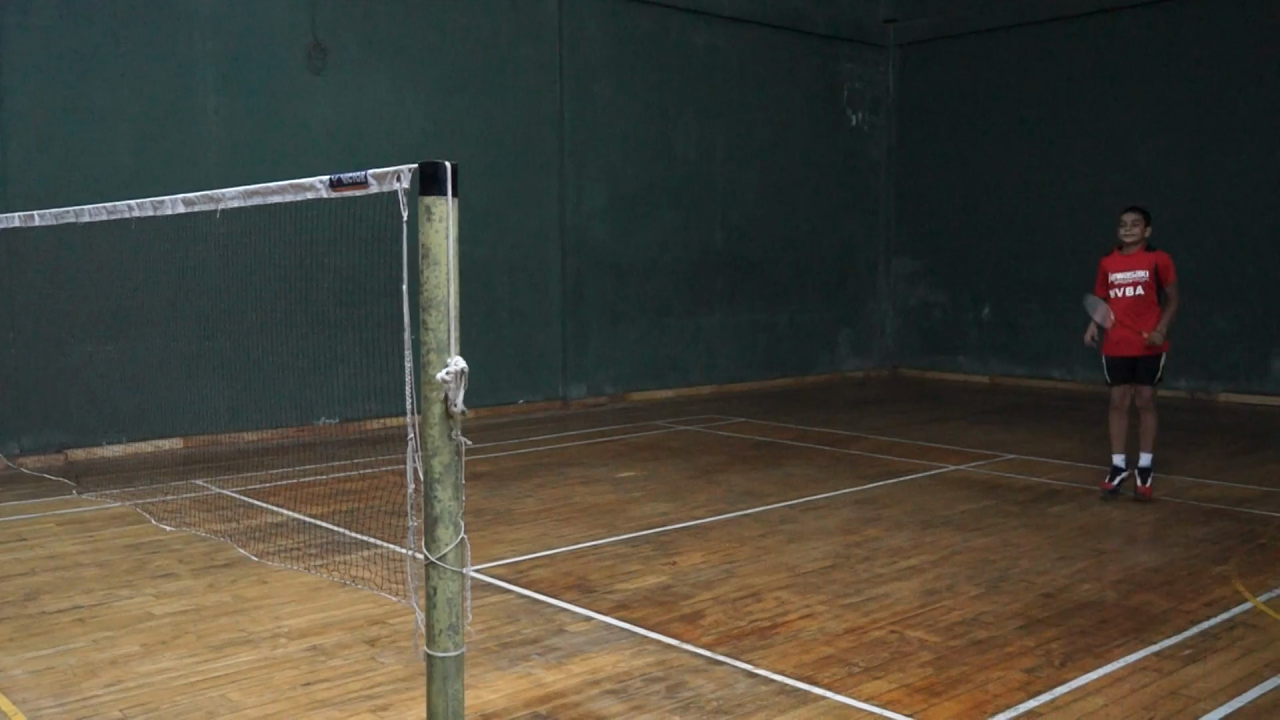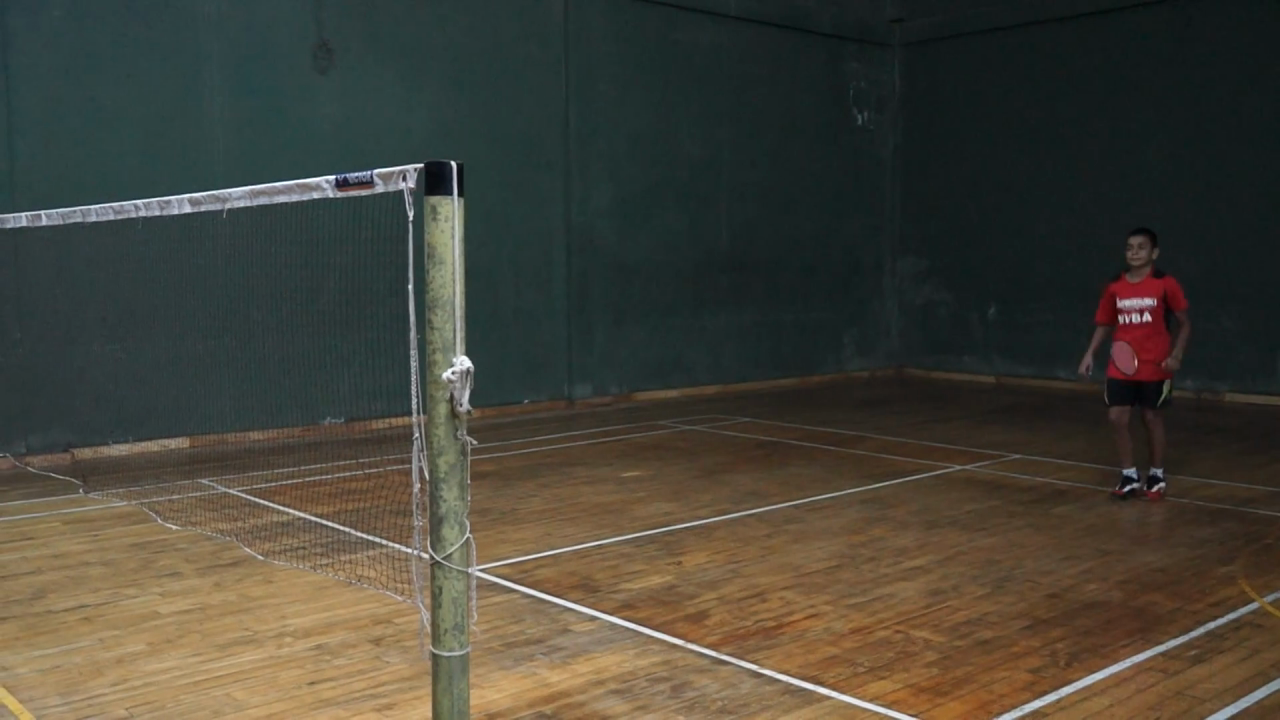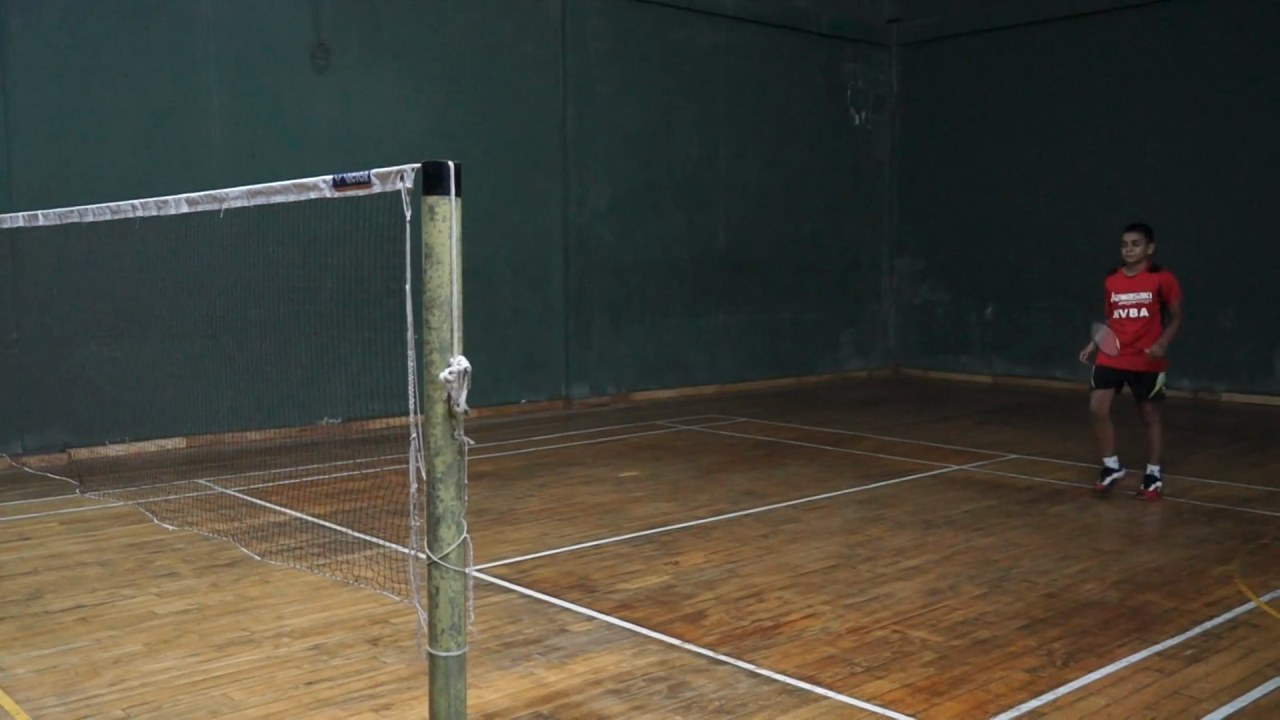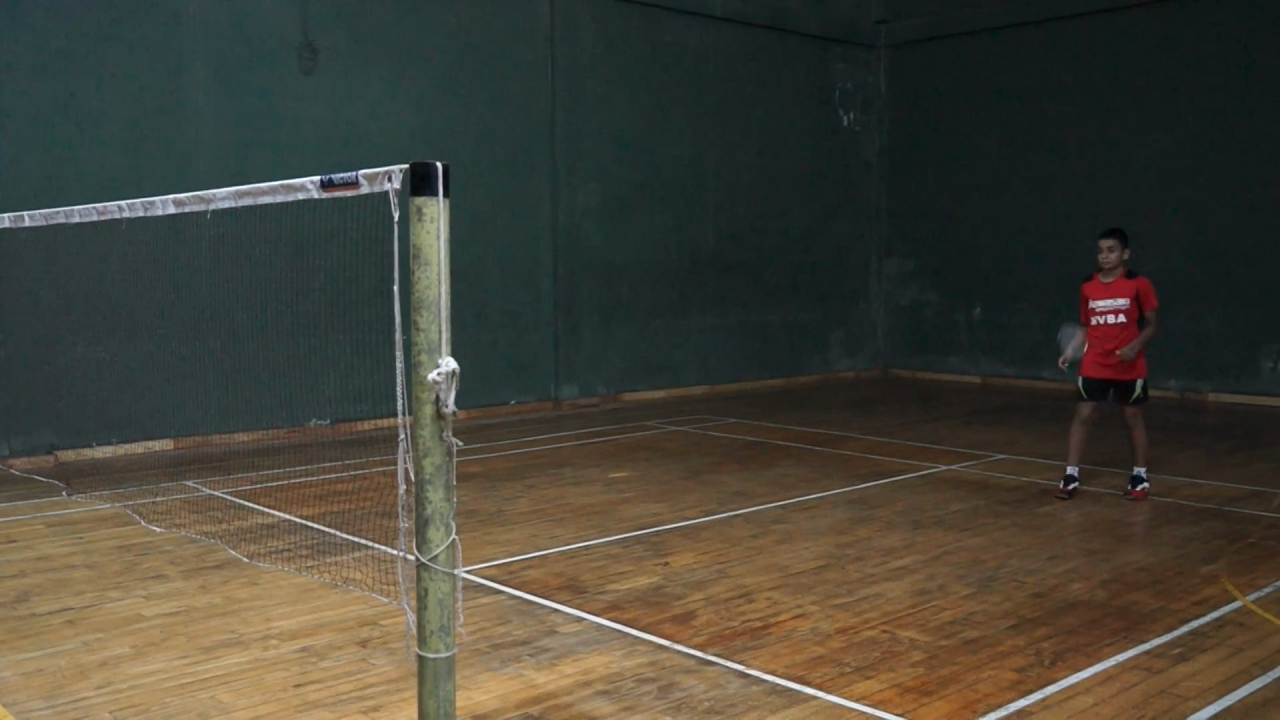
dt=0.2s
person 1, frame 1
left shoulder: (1159, 260)
right shoulder: (1107, 263)
left elbow: (1173, 298)
left wrist: (1162, 328)
right wrist: (1093, 326)
left hip: (1148, 344)
right hip: (1116, 344)
left knee: (1145, 402)
right knee: (1118, 401)
left ankle: (1144, 468)
right ankle: (1118, 466)
person 1, frame 2
left shoulder: (1167, 285)
right shoulder: (1114, 287)
left elbow: (1184, 324)
right elbow: (1104, 325)
left wrist: (1176, 355)
right wrist: (1089, 355)
left hip: (1155, 367)
right hip: (1121, 366)
left knee: (1152, 420)
right knee: (1118, 420)
left ankle: (1156, 476)
right ankle: (1130, 477)
person 1, frame 3
left shoulder: (1163, 279)
right shoulder: (1111, 280)
left elbow: (1176, 316)
left wrist: (1163, 343)
right wrist: (1092, 344)
left hip: (1147, 359)
right hip: (1113, 357)
left knee: (1149, 414)
right knee: (1098, 406)
left ankle: (1153, 475)
right ankle: (1111, 466)
person 1, frame 4
left shoulder: (1139, 284)
right shoulder: (1088, 287)
left elbow: (1151, 323)
left wrist: (1136, 345)
right wrist: (1071, 350)
left hip: (1128, 365)
right hip: (1093, 364)
left knee: (1133, 417)
right knee: (1082, 415)
left ankle: (1140, 475)
right ankle: (1071, 474)
